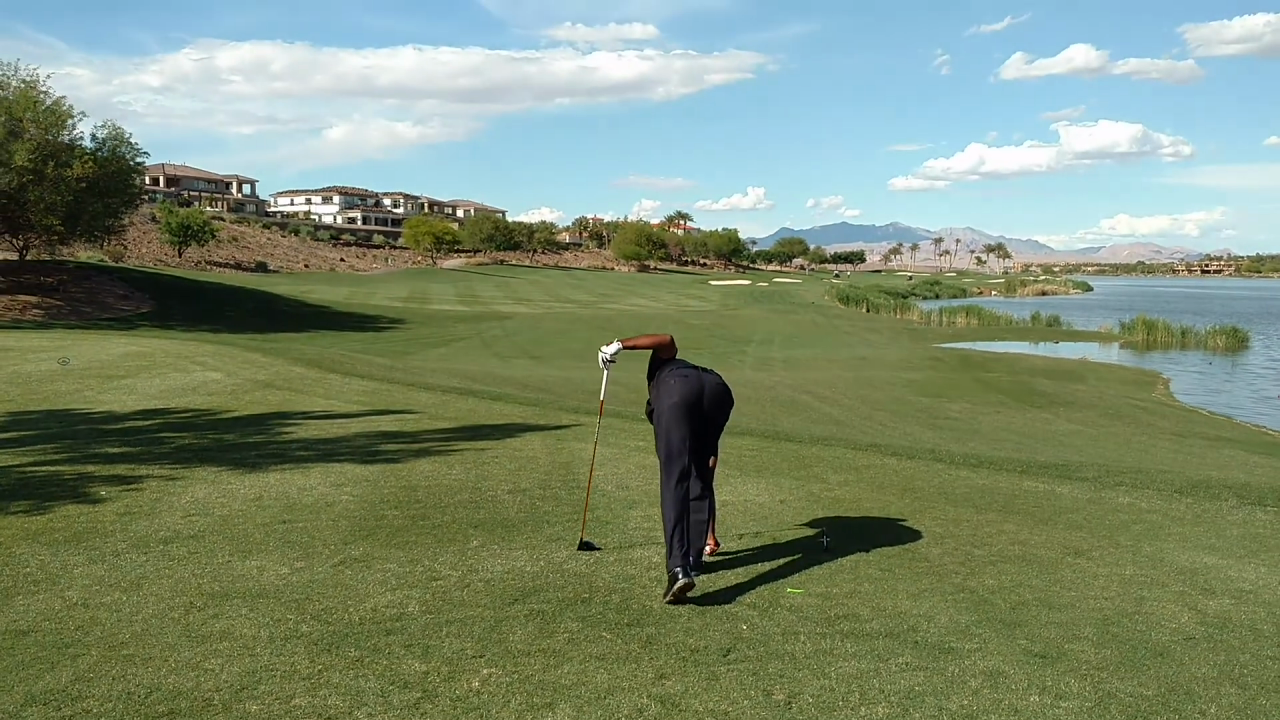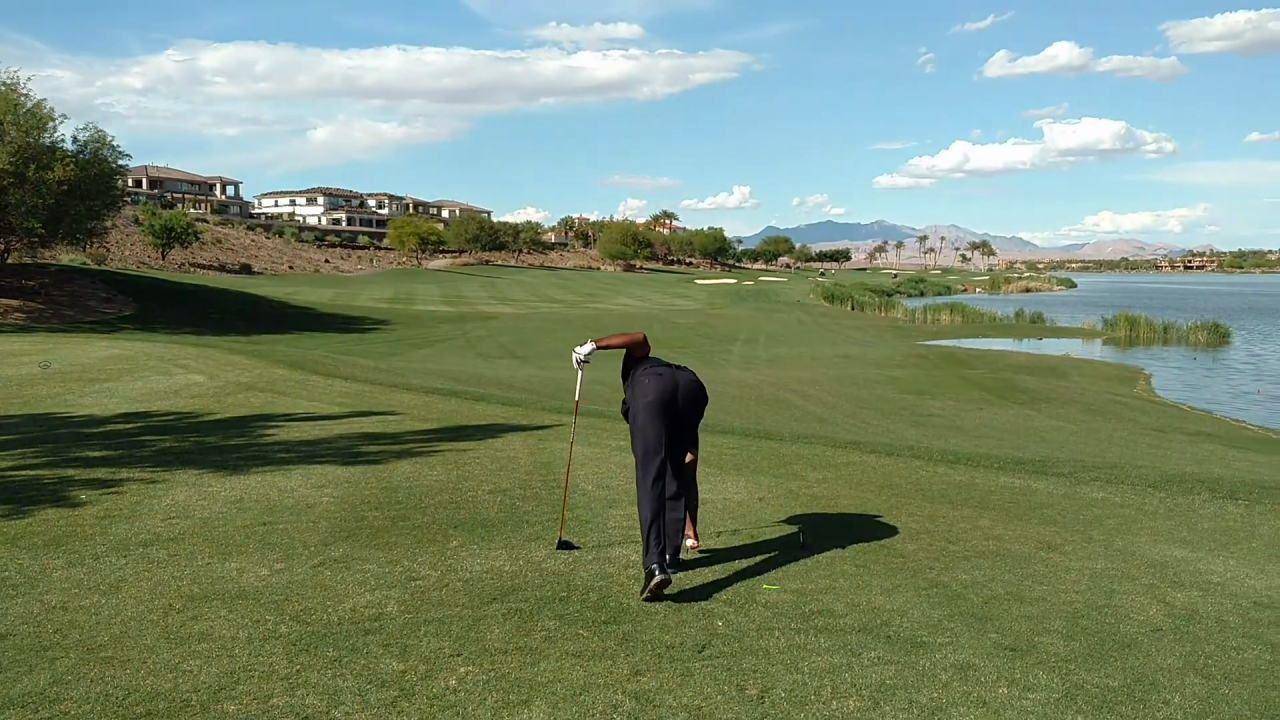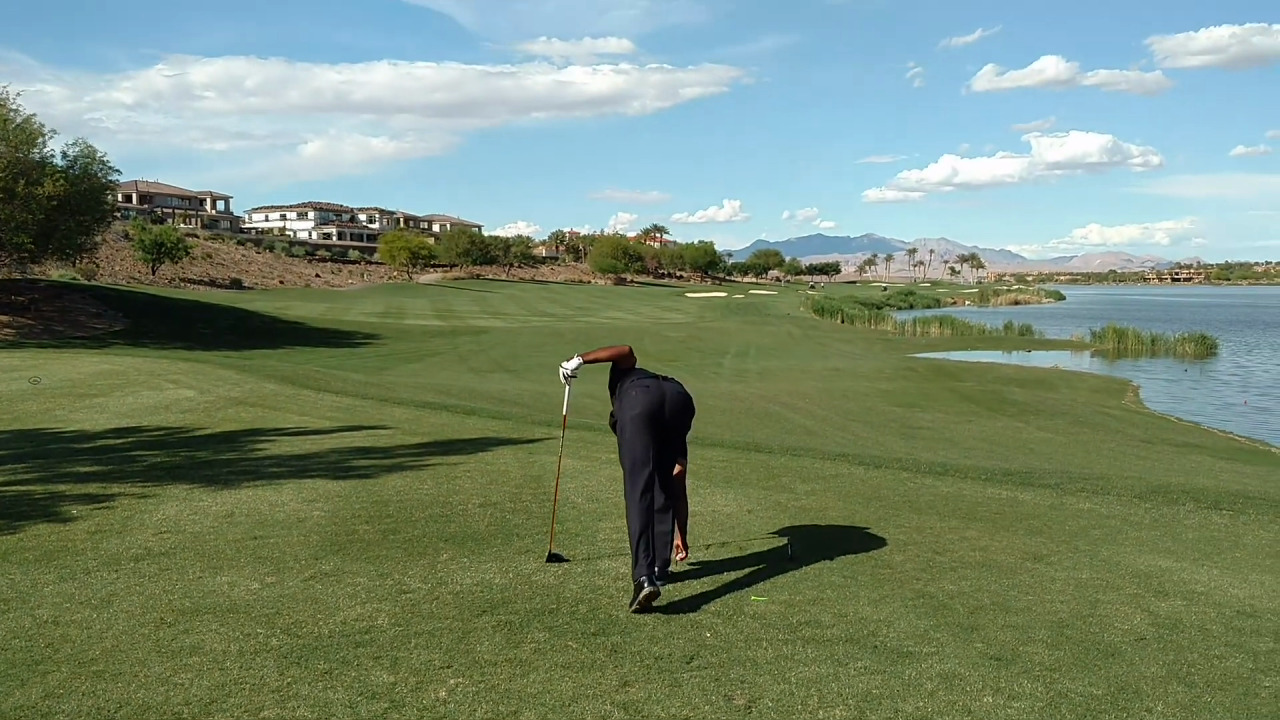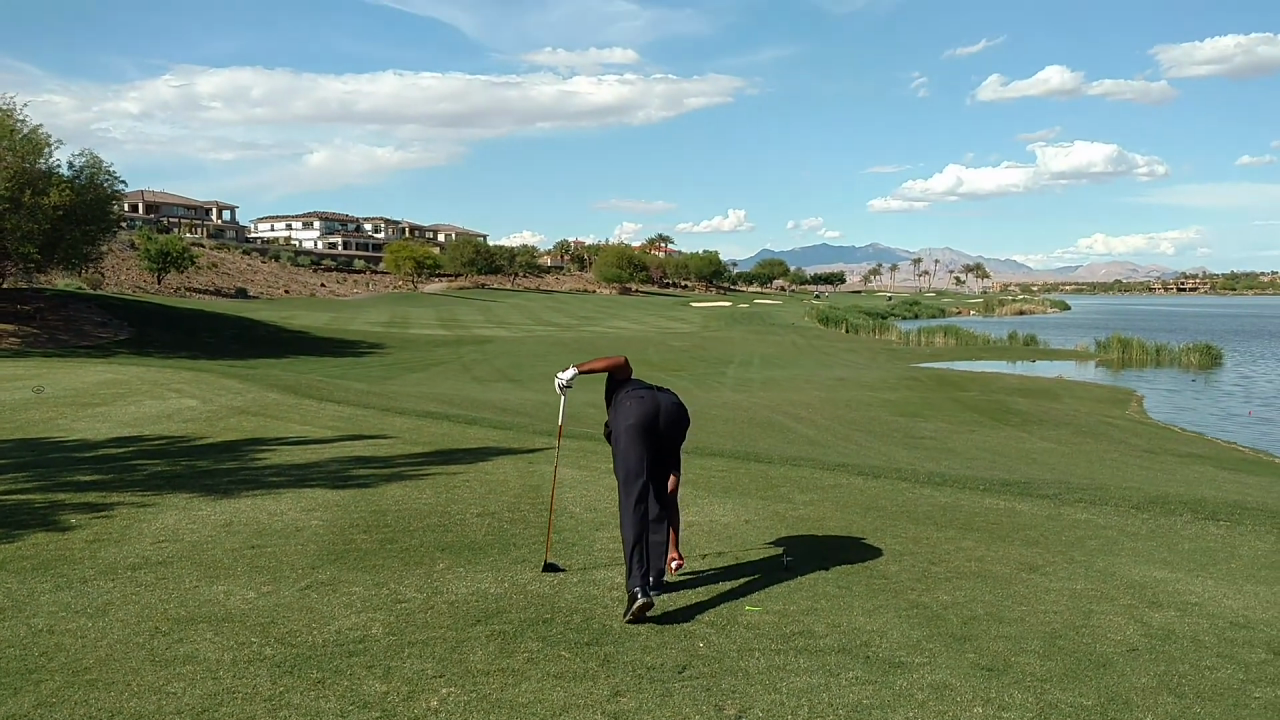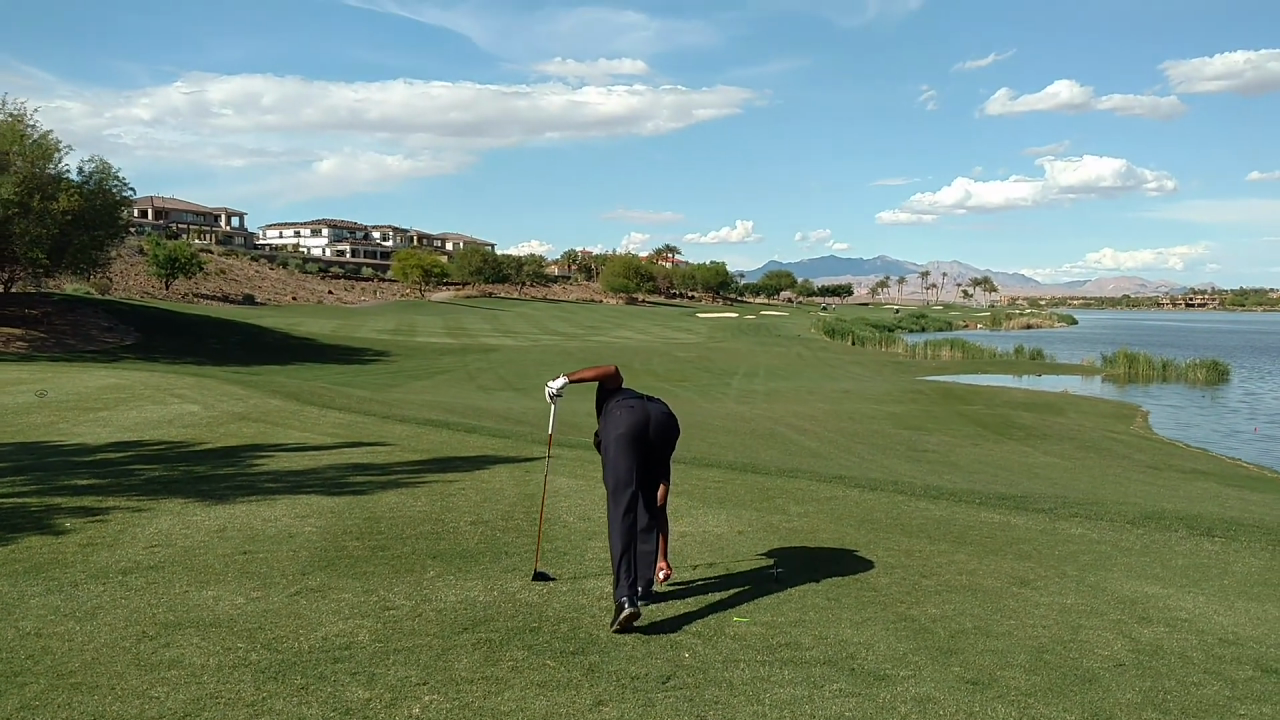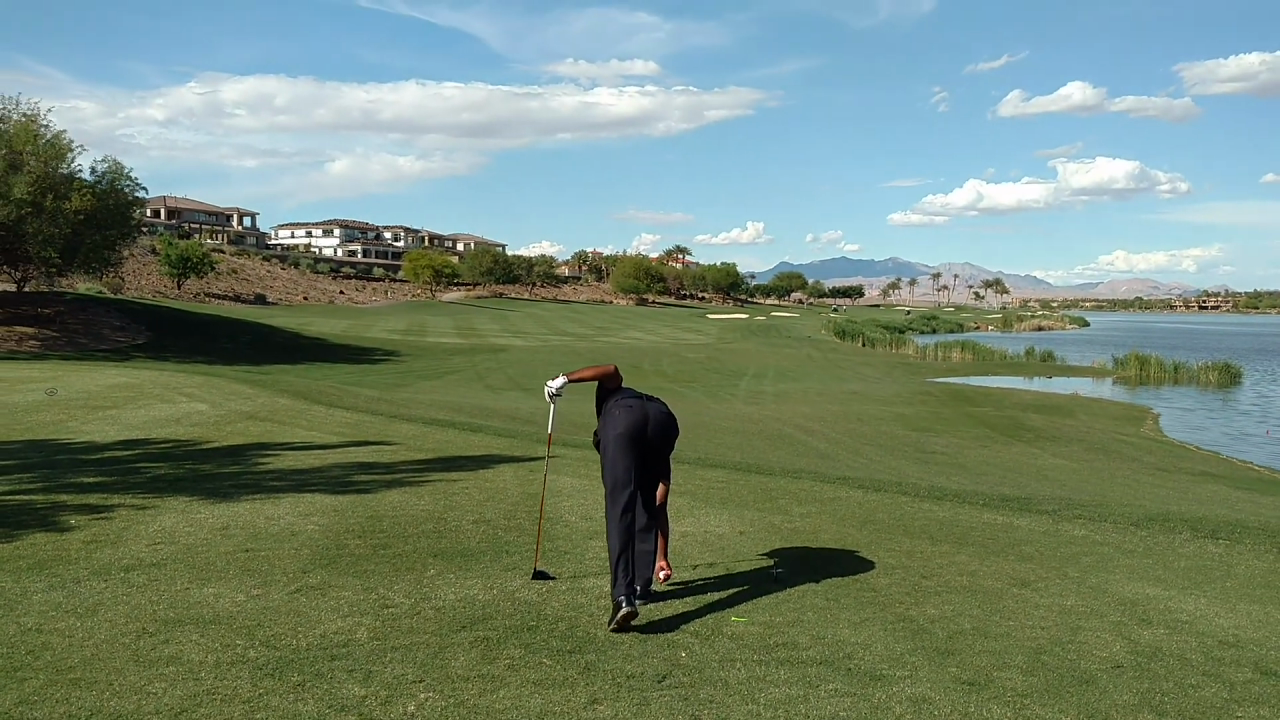
dt=0.3s
person 1, frame 1
left shoulder: (664, 370)
left elbow: (667, 341)
right elbow: (709, 478)
left wrist: (620, 345)
right wrist: (709, 535)
left hip: (676, 388)
right hip: (719, 392)
left knee: (674, 481)
right knee: (699, 477)
left ankle: (679, 568)
right ankle: (693, 556)
person 1, frame 2
left shoulder: (638, 368)
left elbow: (640, 339)
right elbow: (689, 476)
left wrist: (594, 345)
right wrist: (691, 528)
left hip: (651, 386)
right hip: (693, 389)
left knee: (650, 479)
right knee: (677, 474)
left ankle: (655, 565)
right ankle: (670, 554)
person 1, frame 3
left shoulder: (625, 380)
left elbow: (626, 352)
right elbow: (679, 486)
left wrist: (580, 360)
right wrist: (680, 538)
left hip: (638, 399)
right hip: (681, 400)
left knee: (639, 491)
right knee: (665, 485)
left ankle: (644, 577)
right ankle: (660, 566)
person 1, frame 4
left shoulder: (621, 391)
left elbow: (621, 363)
right elbow: (671, 498)
left wrist: (575, 370)
right wrist: (673, 549)
left hip: (633, 409)
right hip: (675, 412)
left knee: (633, 501)
right knee: (659, 496)
left ankle: (638, 588)
right ankle: (654, 576)
person 1, frame 5
left shoulder: (612, 401)
left elbow: (612, 372)
right elbow: (660, 507)
left wrist: (566, 379)
right wrist: (661, 559)
left hip: (624, 418)
right hip: (665, 422)
left knee: (621, 510)
right knee: (648, 505)
left ankle: (626, 598)
right ankle: (642, 585)
person 1, frame 6
left shoulder: (612, 399)
left elbow: (612, 372)
right elbow: (660, 507)
left wrist: (565, 379)
right wrist: (661, 558)
left hip: (622, 418)
right hip: (664, 422)
left knee: (620, 510)
right knee: (647, 506)
left ankle: (623, 597)
right ankle: (641, 585)
